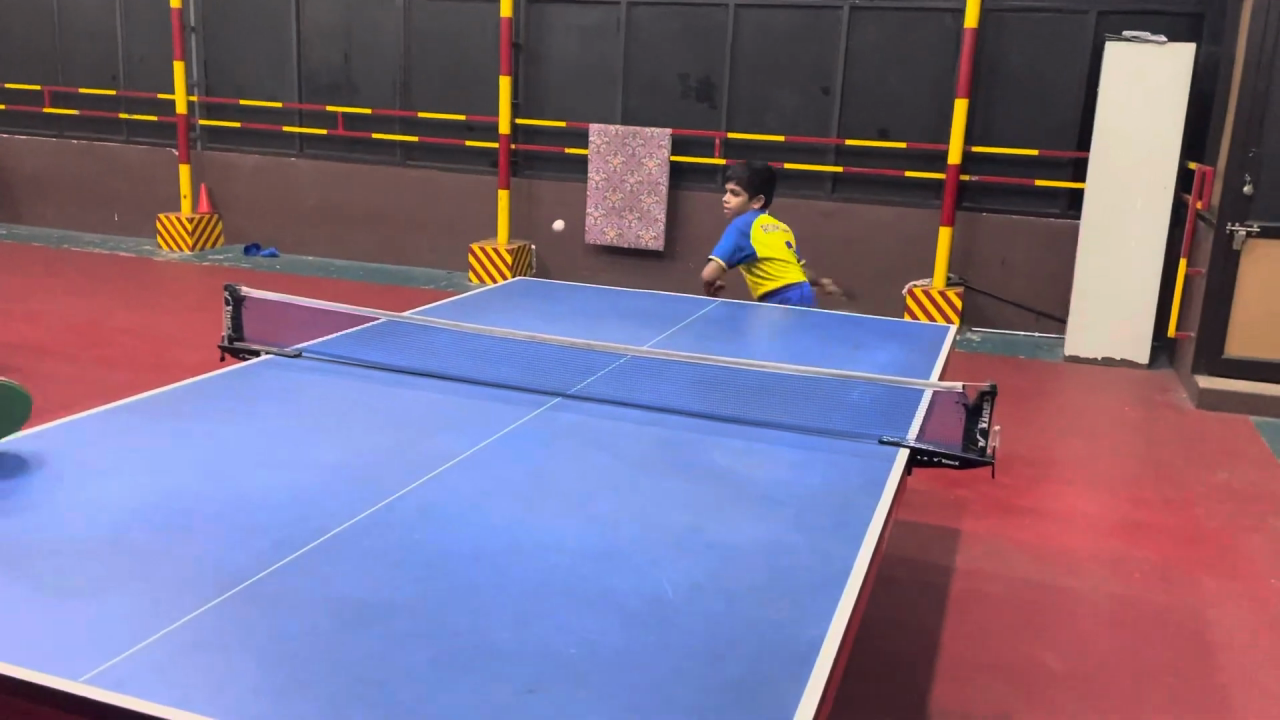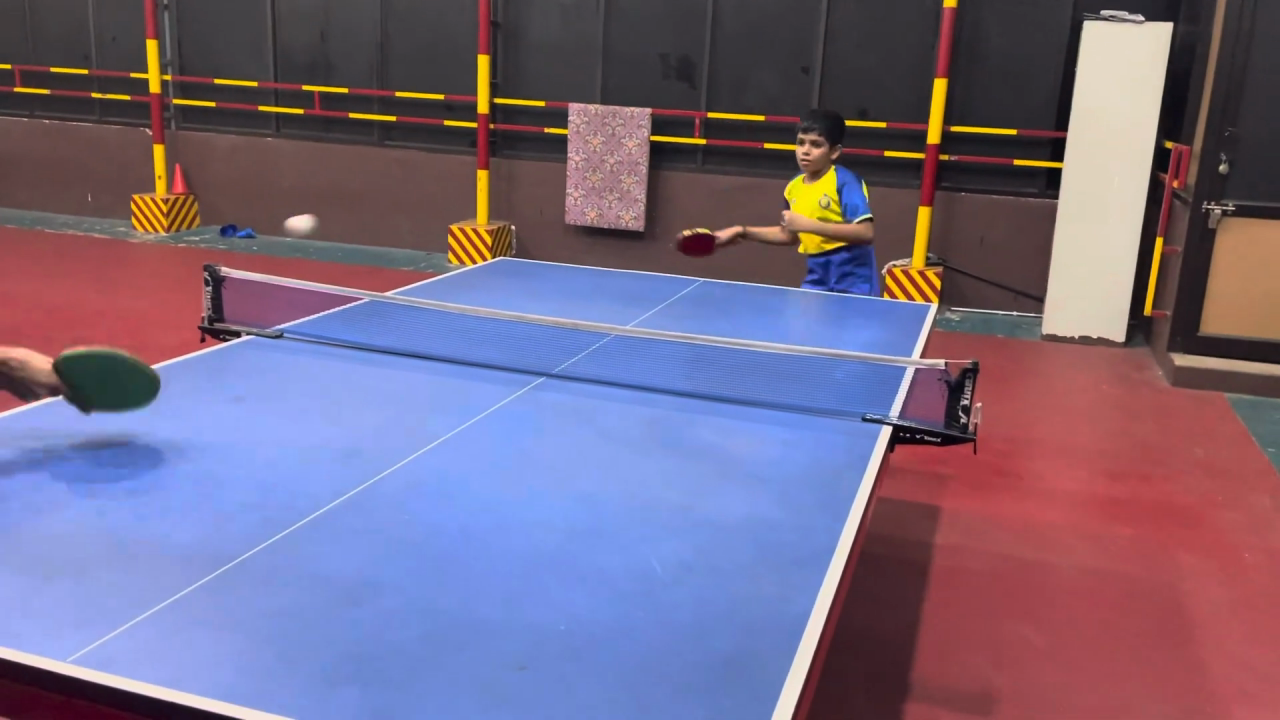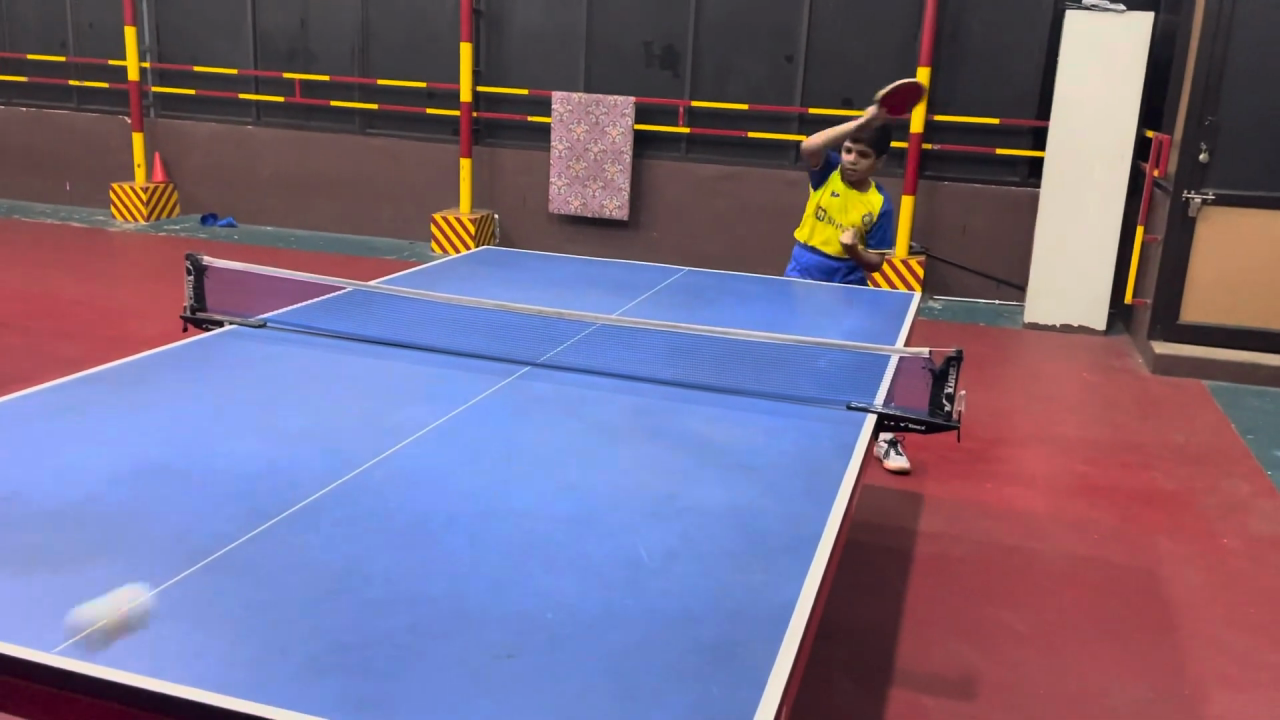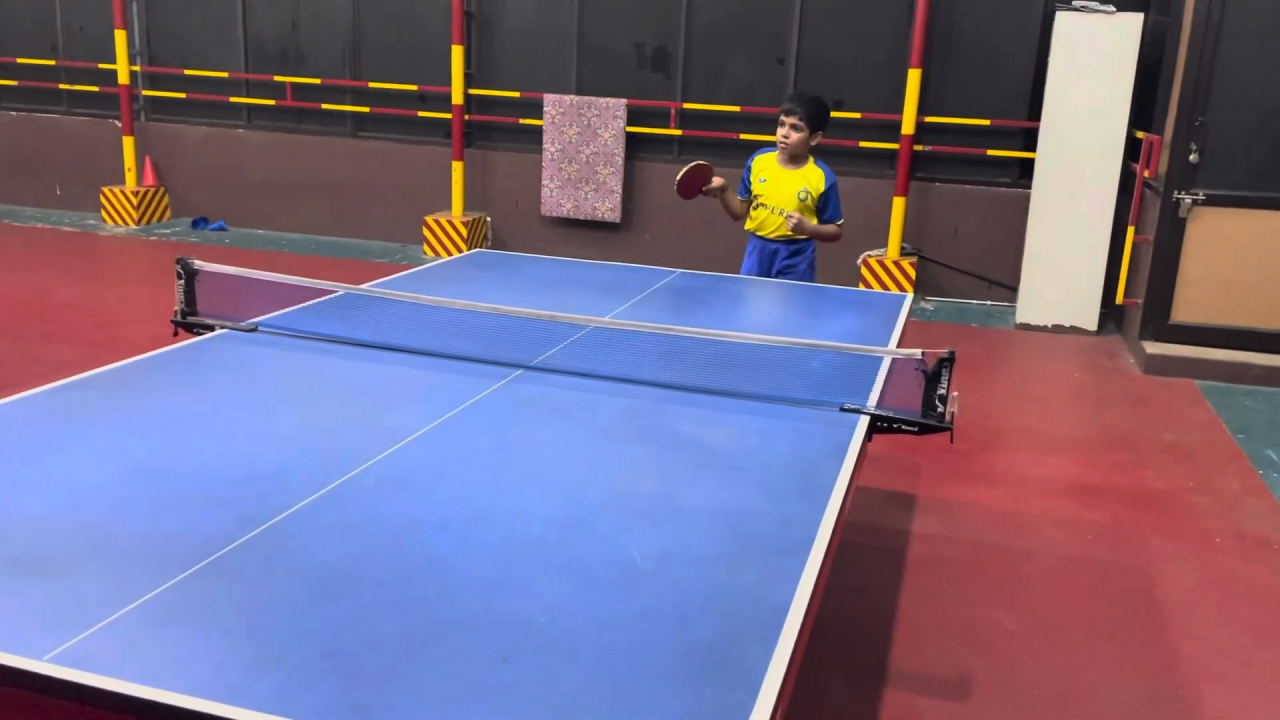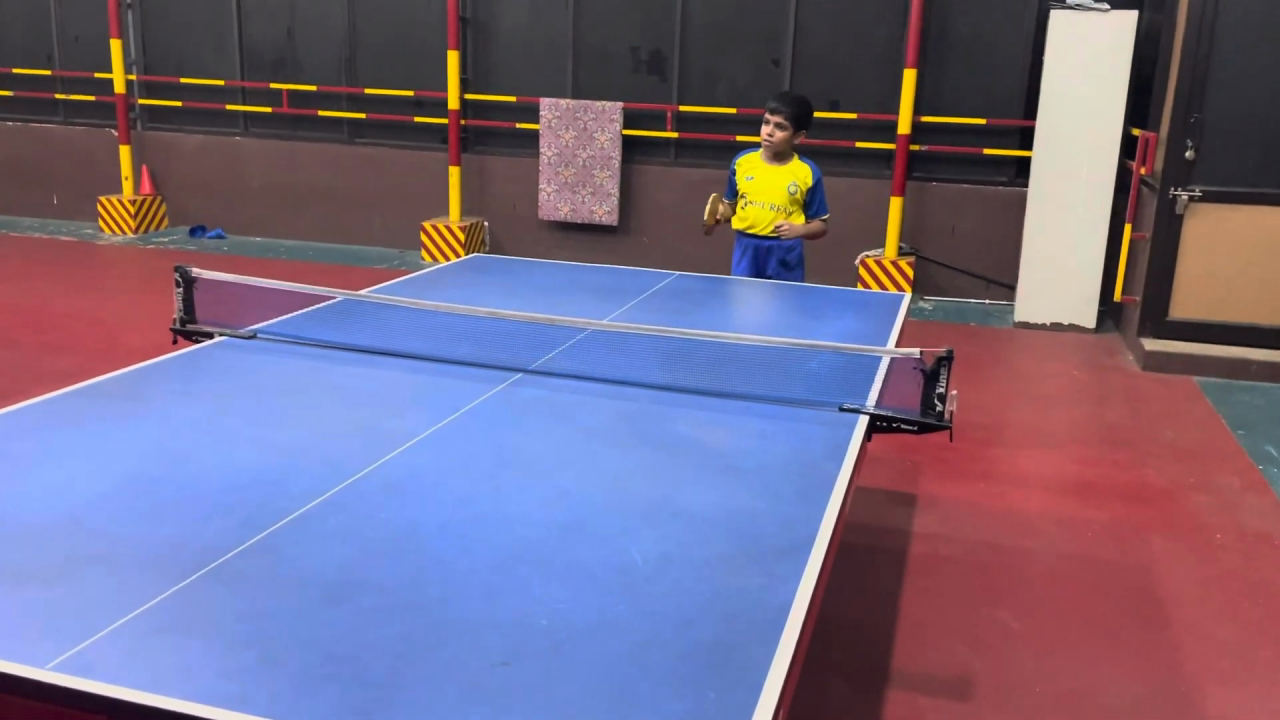
dt=1s
person 1, frame 1
left shoulder: (742, 225)
right shoulder: (780, 227)
left elbow: (710, 275)
right elbow: (798, 270)
left wrist: (711, 289)
right wrist: (819, 282)
left hip: (786, 305)
person 1, frame 2
left shoulder: (846, 182)
right shoulder: (794, 188)
left elbow: (865, 234)
right elbow: (790, 237)
left wrist: (810, 225)
right wrist: (742, 231)
left hip: (853, 278)
right hip: (818, 278)
person 1, frame 3
left shoulder: (880, 202)
right shoulder: (826, 170)
left elbow: (876, 263)
right elbow: (808, 147)
left wrist: (855, 251)
right wrist: (863, 122)
left hip: (848, 286)
right hip: (803, 278)
left ankle: (886, 438)
person 1, frame 4
left shoulder: (822, 178)
right shoulder: (758, 161)
left elbow: (835, 231)
right elbow: (739, 212)
left wrist: (807, 228)
right wrist: (722, 191)
left hip: (794, 262)
right hip: (756, 255)
person 1, frame 5
left shoulder: (808, 173)
right shoulder: (742, 162)
left elbow: (821, 225)
right elbow: (729, 207)
left wrist: (798, 230)
right wrist: (718, 213)
left hip: (786, 262)
right hip: (746, 254)
